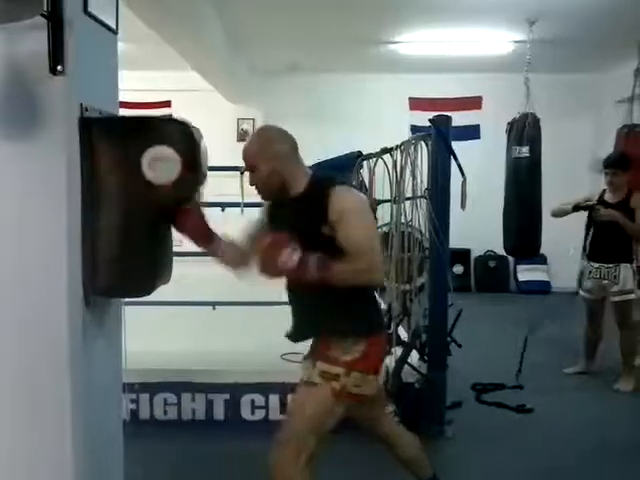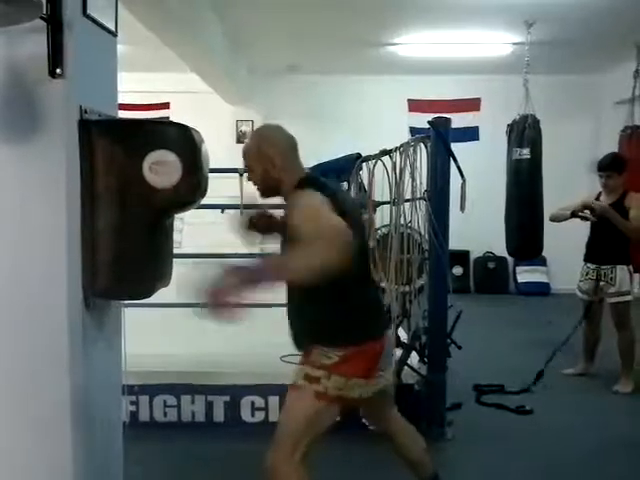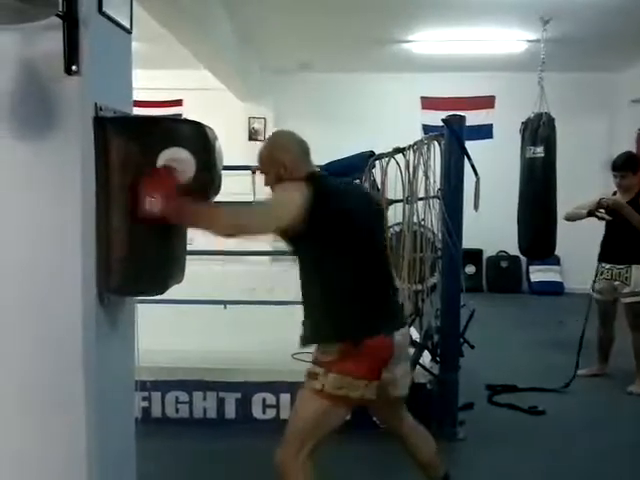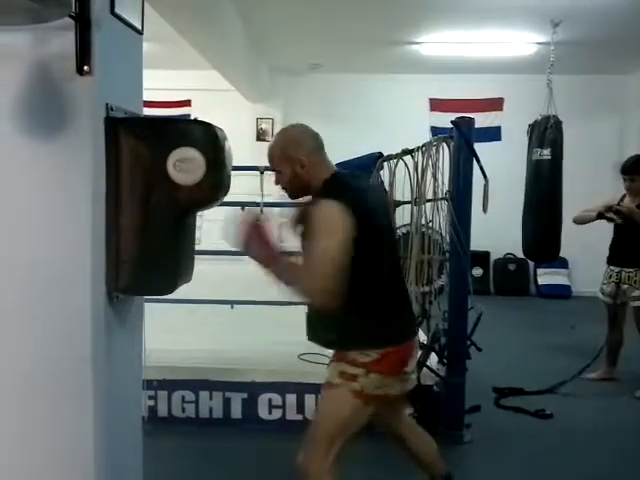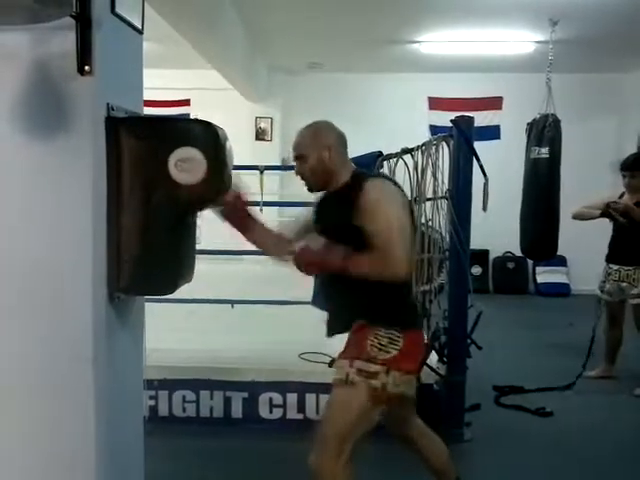
dt=0.5s
person 1, frame 1
left shoulder: (341, 197)
right shoulder: (281, 206)
left elbow: (373, 269)
right elbow: (239, 256)
left wrist: (308, 266)
left hip: (349, 342)
right hip: (362, 335)
right knee: (376, 419)
person 1, frame 2
left shoulder: (305, 200)
right shoulder: (316, 195)
left elbow: (330, 249)
left wrist: (245, 275)
right wrist: (278, 225)
left hip: (341, 351)
right hip: (368, 337)
right knee: (387, 419)
person 1, frame 3
left shoulder: (303, 194)
right shoulder: (360, 196)
left elbow: (234, 223)
left wrist: (173, 205)
left hip: (351, 345)
right hip: (391, 334)
right knee: (396, 419)
person 1, frame 4
left shoulder: (330, 208)
right shoulder: (362, 188)
left elbow: (321, 291)
left wrist: (268, 255)
right wrist: (307, 222)
left hip: (371, 349)
right hip: (395, 337)
right knee: (396, 421)
person 1, frame 5
left shoulder: (376, 191)
right shoulder: (329, 204)
left elbow: (398, 265)
right elbow: (286, 250)
left wrist: (334, 258)
right wrist: (239, 214)
left hip: (384, 337)
right hip: (397, 333)
right knee: (406, 424)
person 2, frame 1
right shoulder: (595, 197)
right elbow: (555, 212)
left wrist: (618, 218)
right wrist: (576, 206)
left hip: (620, 267)
right hip: (593, 265)
right knee: (593, 318)
right ankle: (587, 363)
person 2, frame 2
right shoulder: (592, 199)
right elbow: (554, 216)
left wrist: (609, 212)
right wrist: (574, 213)
left hip: (617, 268)
right hip: (591, 266)
right knee: (590, 319)
right ankle: (586, 363)
person 2, frame 3
right shoulder: (607, 198)
right elbow: (568, 215)
right wrist: (590, 212)
right hip: (605, 266)
right knee: (605, 319)
right ankle: (601, 365)
person 2, frame 4
right shoulder: (616, 201)
right elbow: (577, 218)
right wrist: (599, 214)
right hip: (615, 269)
right knee: (614, 322)
right ankle: (609, 368)
person 2, frame 5
right shoulder: (615, 198)
right elbow: (577, 213)
right wrist: (603, 213)
right hip: (613, 267)
right knee: (613, 319)
right ankle: (607, 367)
